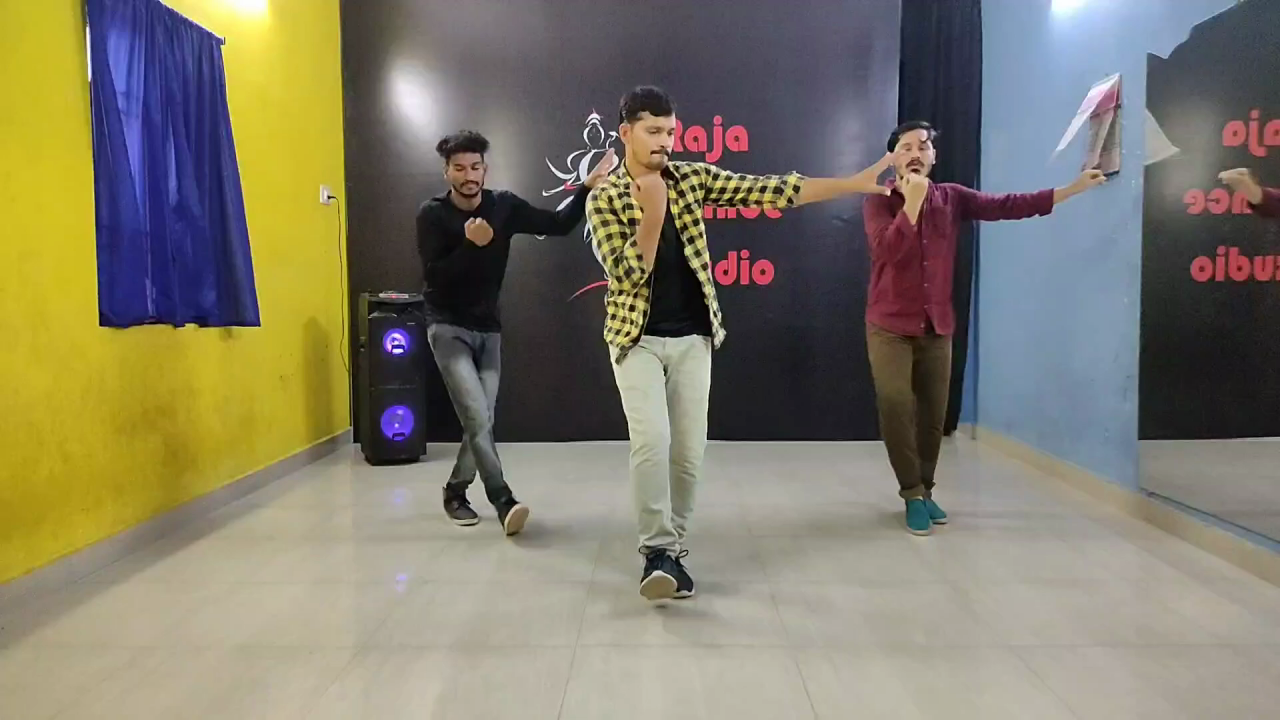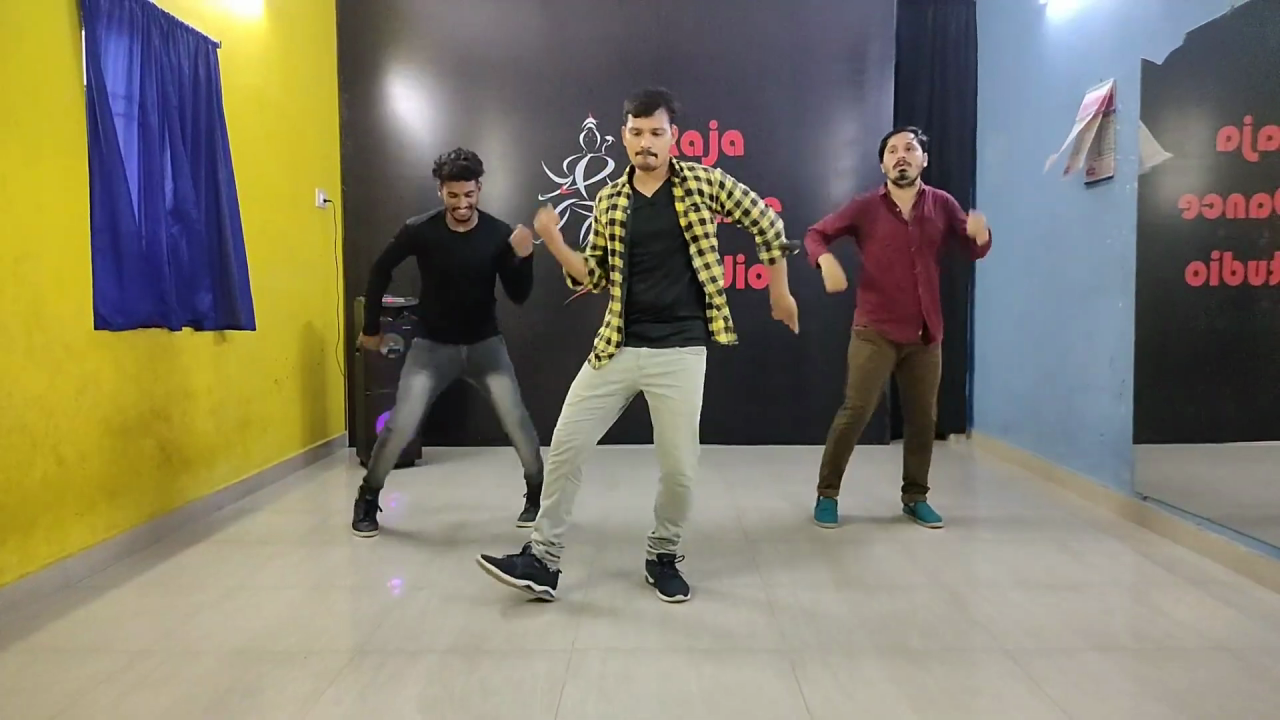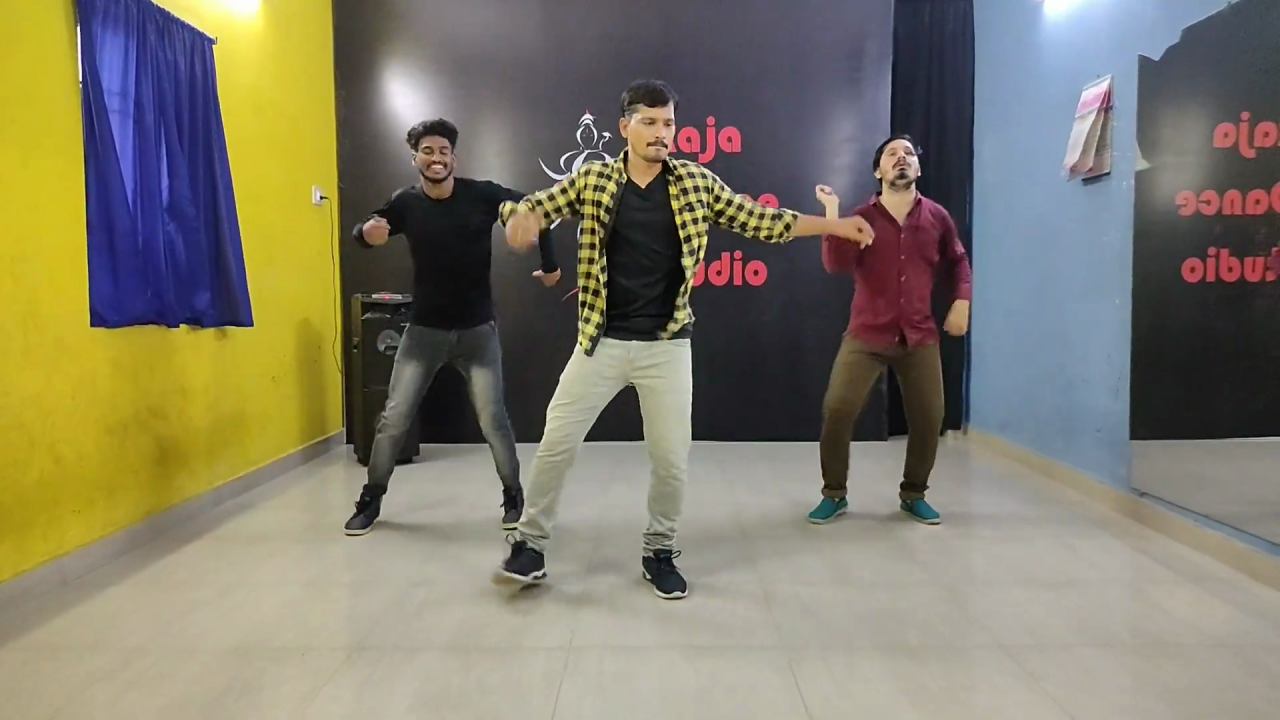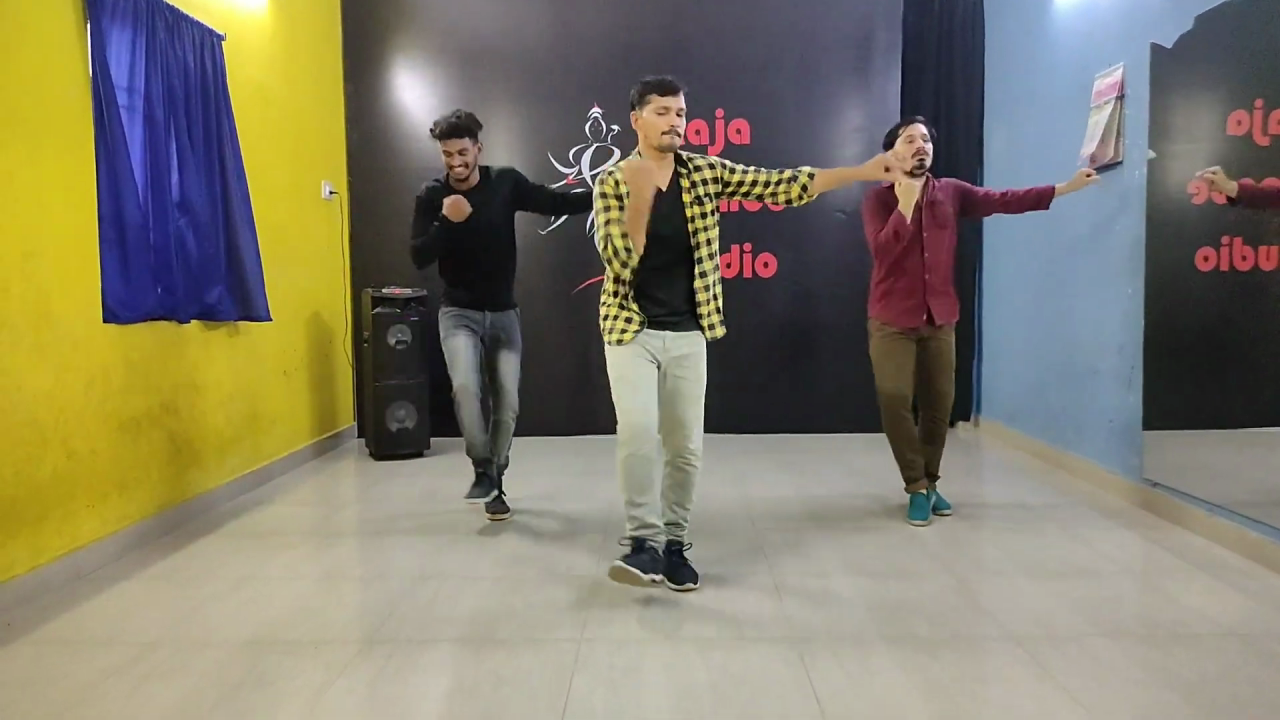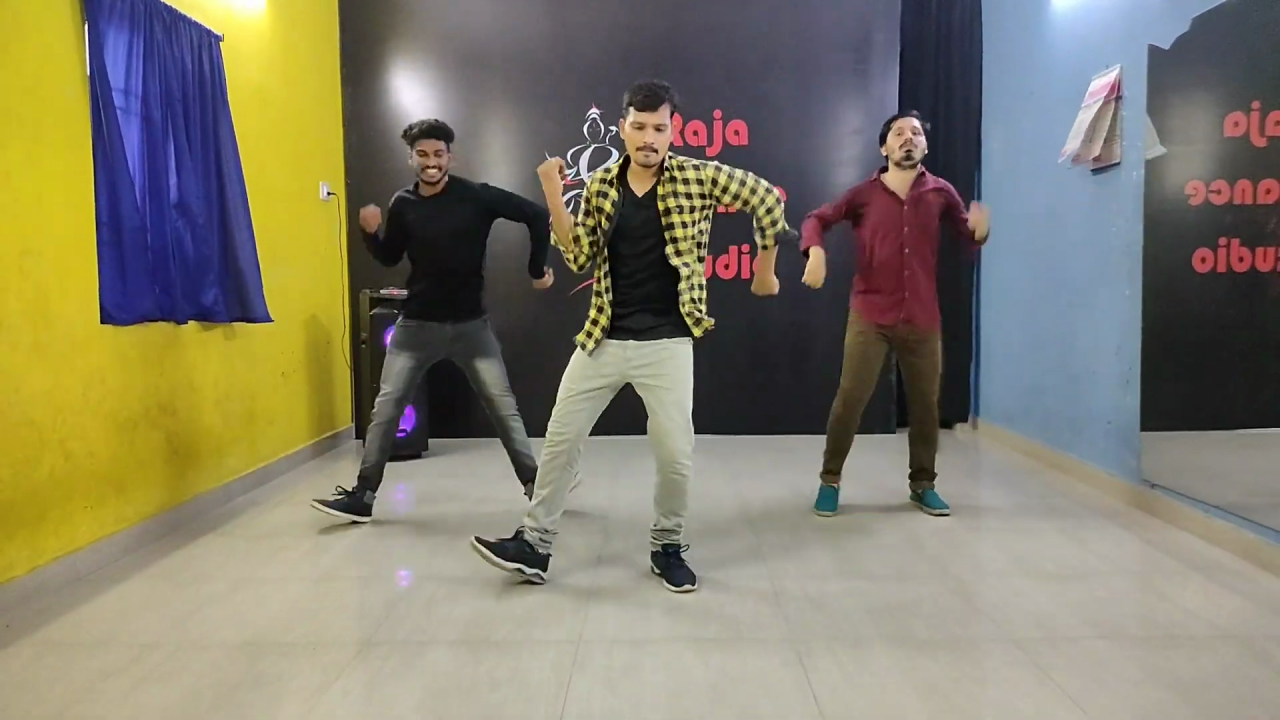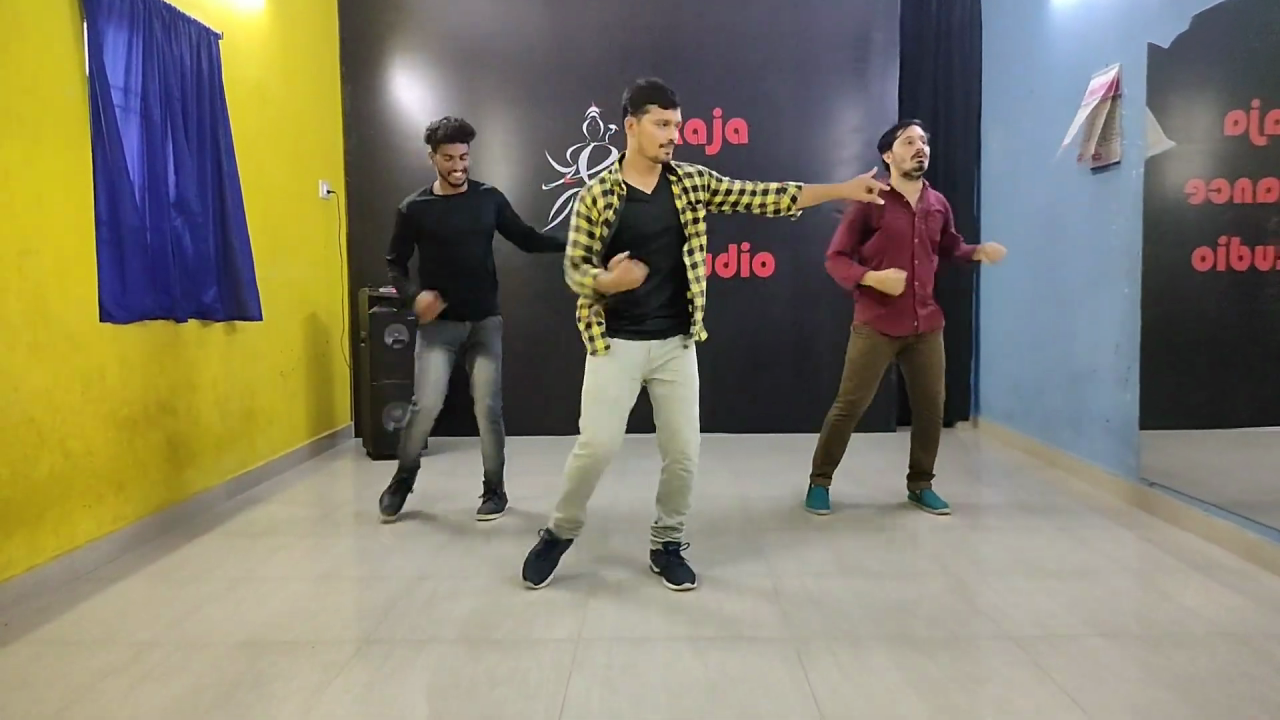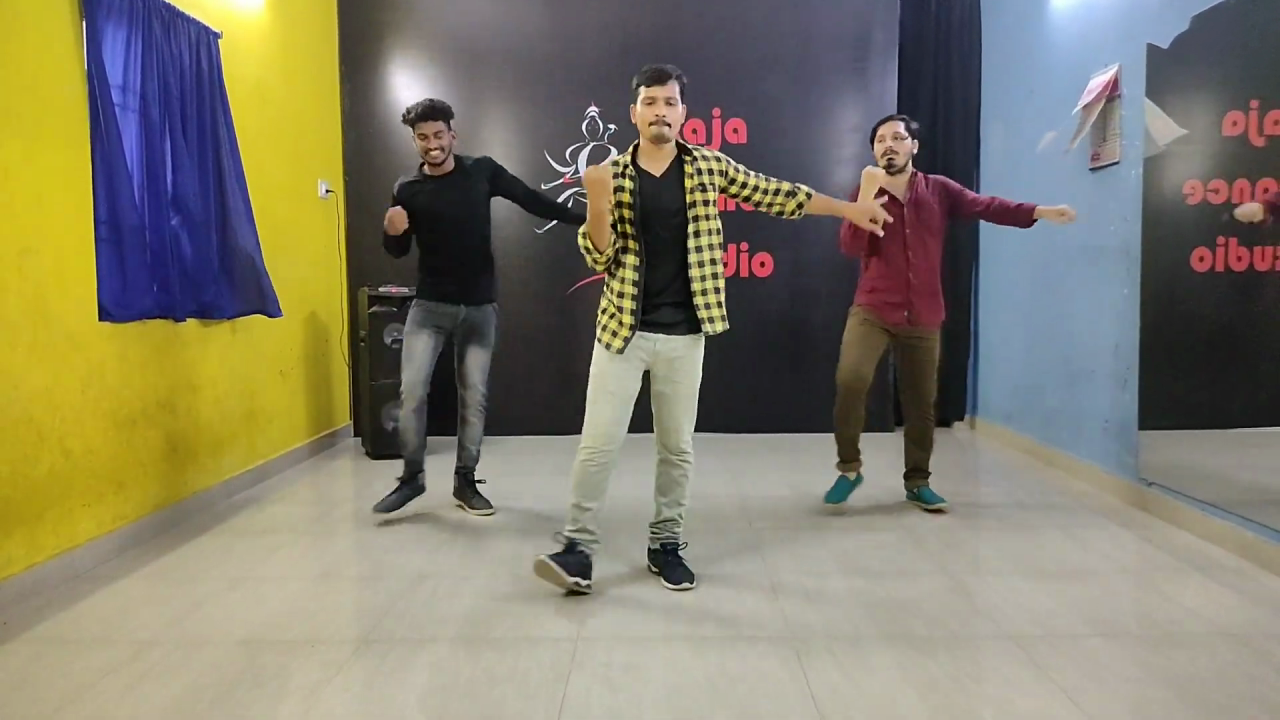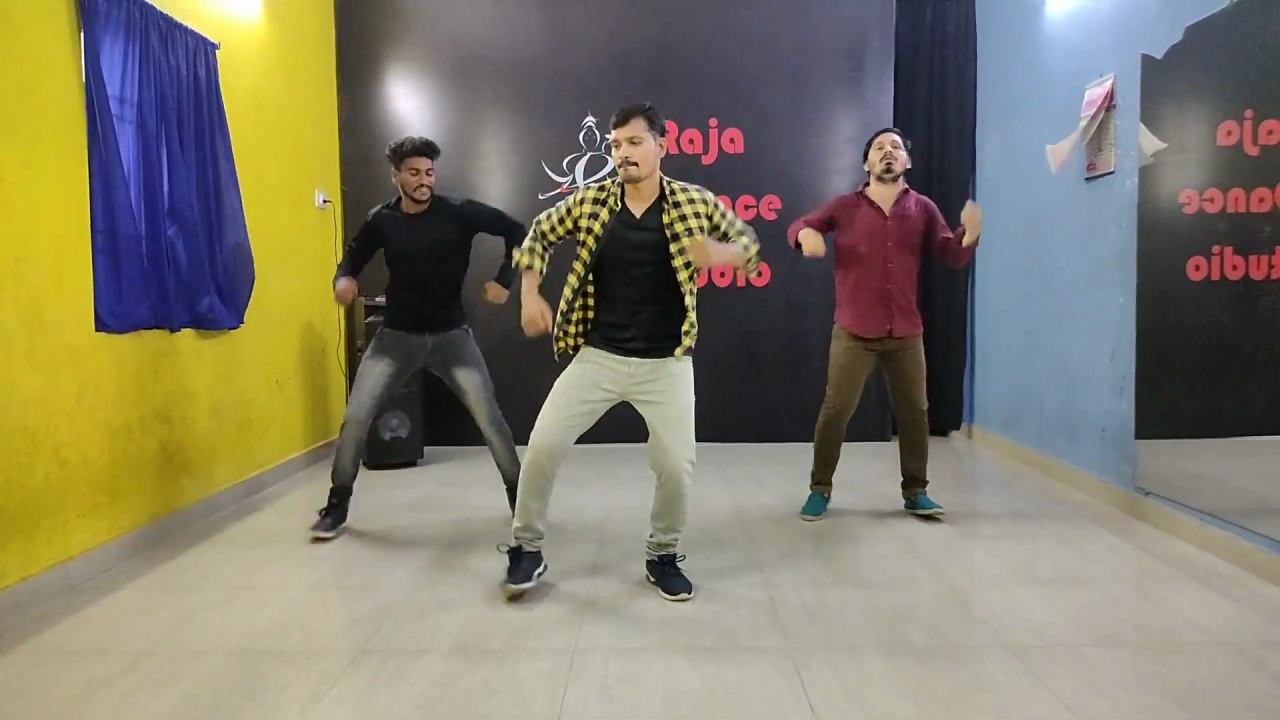
dt=0.7s
person 1, frame 1
left shoulder: (692, 178)
right shoulder: (606, 196)
left elbow: (769, 191)
right elbow: (630, 274)
left wrist: (856, 182)
right wrist: (651, 215)
left hip: (692, 338)
right hip: (637, 338)
left knee: (688, 453)
right knee: (651, 440)
left ankle: (671, 550)
right ankle: (657, 550)
person 1, frame 2
left shoulder: (705, 182)
right shoulder: (610, 201)
left elbow: (766, 222)
right elbow: (592, 278)
left wrist: (780, 288)
right wrist: (553, 242)
left hip: (680, 353)
right hip: (618, 349)
left knee: (679, 468)
right knee: (567, 445)
left ankle: (663, 556)
right ankle: (542, 560)
person 1, frame 3
left shoulder: (695, 183)
right shoulder: (592, 180)
left elbow: (759, 221)
right elbow: (538, 209)
left wrist: (834, 225)
right wrist: (518, 220)
left hip: (665, 345)
right hip: (602, 341)
left knee: (671, 460)
right knee: (558, 442)
left ankle: (659, 553)
right ankle: (527, 544)
person 1, frame 4
left shoulder: (705, 172)
right shoulder: (613, 182)
left elbow: (782, 185)
right elbow: (621, 261)
left wrist: (863, 172)
right wrist: (640, 203)
left hip: (687, 334)
right hip: (632, 329)
left knee: (687, 449)
right knee: (638, 430)
left ankle: (672, 542)
right ankle: (644, 542)
person 1, frame 5
left shoulder: (698, 177)
right shoulder: (599, 185)
left elbow: (766, 198)
right elbow: (574, 253)
left wrist: (766, 267)
right wrist: (554, 200)
left hip: (668, 345)
right hip: (604, 341)
left knee: (675, 454)
right knee: (560, 436)
left ankle: (666, 546)
right ankle: (534, 543)
person 1, frame 6
left shoulder: (694, 181)
right shoulder: (598, 192)
left elbow: (763, 198)
right elbow: (576, 270)
left wrist: (843, 190)
right wrist: (610, 280)
left hip: (675, 344)
right hip: (615, 342)
left knee: (683, 454)
right knee: (597, 445)
left ankle: (667, 544)
right ankle: (557, 534)
person 1, frame 7
left shoulder: (710, 168)
right shoulder: (615, 175)
left elbow: (778, 194)
right elbow: (597, 257)
left wrist: (848, 209)
right wrist: (600, 200)
left hip: (685, 335)
right hip: (622, 329)
left knee: (677, 448)
right knee: (600, 440)
left ankle: (664, 544)
right ankle: (577, 549)
person 1, frame 8
left shoulder: (694, 202)
right shoulder: (591, 201)
left elbow: (747, 244)
right elbow: (536, 237)
left wrist: (722, 253)
right wrist: (530, 297)
left hip: (665, 363)
right hip: (599, 357)
left knee: (675, 466)
right knee: (544, 446)
left ankle: (662, 556)
right ankle: (526, 548)
person 2, frame 1
left shoulder: (505, 205)
right shoulder: (432, 213)
left elbow: (559, 226)
right elbow: (433, 277)
left wrist: (588, 189)
right wrist: (471, 244)
left hip: (487, 329)
right hip: (448, 328)
left knee: (480, 418)
right knee: (475, 410)
left ankle: (455, 492)
right ankle: (503, 499)
person 2, frame 2
left shoulder: (498, 234)
right shoulder: (419, 230)
left elbow: (519, 296)
right elbow: (381, 270)
left wrist: (524, 258)
right wrist: (371, 326)
left hip: (484, 344)
right hip: (432, 345)
left knee: (517, 422)
right knee: (401, 426)
left ankle: (538, 496)
right ankle: (368, 501)
person 2, frame 3
left shoulder: (483, 194)
right shoulder: (405, 203)
right elbow: (365, 232)
left wrist: (550, 262)
right wrist: (367, 231)
left hip: (477, 330)
right hip: (425, 330)
left knee: (491, 418)
right knee: (394, 419)
left ankle: (512, 495)
right ankle: (371, 499)
person 2, frame 4
left shoulder: (506, 182)
right shoulder: (431, 196)
left elbow: (557, 204)
right elbow: (420, 257)
right wrist: (447, 221)
left hip: (503, 312)
right hip: (458, 312)
left knee: (507, 403)
right knee: (466, 387)
left ankle: (495, 476)
right ankle: (484, 473)
person 2, frame 5
left shoulder: (478, 197)
right shoulder: (403, 205)
left elbow: (537, 216)
right elbow: (390, 257)
left wrist: (540, 266)
right wrist: (372, 232)
left hip: (470, 324)
right hip: (417, 324)
left knee: (503, 403)
right knee: (388, 404)
left ankle: (532, 478)
right ankle: (361, 494)
person 2, frame 6
left shoulder: (489, 199)
right shoulder: (414, 209)
left elbow: (529, 239)
right elbow: (395, 261)
left wrist: (572, 244)
right wrist: (415, 292)
left hip: (484, 320)
right hip: (438, 321)
left knee: (488, 407)
right knee: (426, 405)
left ankle: (494, 489)
right ankle: (401, 481)
person 2, frame 7
left shoulder: (482, 170)
right shoulder: (407, 188)
left elbow: (535, 202)
right elbow: (398, 252)
left wrist: (585, 220)
right wrist: (393, 231)
left hip: (479, 306)
right hip: (431, 304)
left knee: (474, 396)
right knee: (413, 388)
left ankle: (465, 482)
right ankle: (411, 477)
person 2, frame 8
left shoulder: (460, 212)
right shoulder: (380, 221)
left elbow: (517, 231)
right elbow: (351, 259)
left wrist: (504, 280)
right wrist: (343, 281)
left hip: (449, 334)
right hip: (398, 334)
left knee: (488, 417)
right knee: (357, 416)
left ankle: (520, 495)
right ankle: (337, 505)
person 3, frame 1
left shoulder: (952, 199)
right shoulder: (879, 204)
left elbow: (1008, 206)
right elbow: (890, 252)
left wrist: (1072, 189)
right wrist: (908, 202)
left hip: (935, 327)
right hip: (888, 326)
left knee: (933, 412)
right knee: (893, 401)
left ankle: (921, 490)
right ankle: (910, 493)
person 3, frame 2
left shoulder: (942, 204)
right shoulder: (866, 207)
left elbow: (975, 249)
right elbow: (816, 235)
left wrist: (980, 232)
right wrist: (825, 260)
left hip: (926, 331)
right hip: (876, 330)
left knee: (922, 418)
right knee: (856, 409)
left ankle: (915, 497)
right ankle: (827, 494)
person 3, frame 3
left shoulder: (937, 217)
right shoulder: (862, 215)
left elbow: (957, 260)
right elbow: (837, 265)
left wrist: (963, 299)
right wrist: (832, 216)
left hip: (920, 337)
right hip: (866, 335)
left knee: (928, 418)
right knee: (839, 409)
left ankle: (913, 495)
right ankle: (834, 493)
person 3, frame 4
left shoulder: (952, 192)
right shoulder: (878, 199)
left elbow: (1005, 201)
right elbow: (884, 251)
left wrist: (1066, 187)
right wrist: (905, 205)
left hip: (938, 318)
right hip: (891, 319)
left knee: (939, 405)
right knee: (896, 398)
left ankle: (928, 482)
right ankle: (917, 488)
person 3, frame 5
left shoulder: (941, 192)
right shoulder: (864, 194)
left elbow: (968, 239)
right elbow: (815, 221)
left wrist: (980, 227)
right wrist: (815, 253)
left hip: (922, 320)
right hip: (871, 316)
left knee: (926, 404)
right knee: (851, 397)
left ankle: (922, 484)
right ankle: (830, 481)
person 3, frame 6
left shoulder: (938, 204)
right shoulder: (870, 203)
left elbow: (952, 247)
right elbow: (837, 258)
left wrist: (981, 251)
right wrist: (873, 278)
left hip: (927, 324)
right hip: (877, 324)
left knee: (931, 407)
right knee: (851, 403)
left ankle: (920, 484)
right ankle: (820, 481)
person 3, frame 7
left shoulder: (941, 190)
right shoulder: (864, 194)
left elbow: (990, 207)
right elbow: (851, 243)
left wrist: (1041, 211)
right wrist: (869, 194)
left hip: (924, 317)
right hip: (872, 312)
left knee: (921, 401)
right knee: (851, 380)
left ankle: (918, 482)
right ankle: (848, 469)
person 3, frame 8
left shoulder: (923, 209)
right shoulder: (845, 206)
left elbow: (955, 257)
right elbow: (800, 226)
left wrist: (970, 232)
right wrist: (805, 236)
left hip: (906, 331)
right hip: (855, 331)
left knee: (914, 411)
right knee: (837, 408)
left ankle: (915, 490)
right ankle: (819, 488)
